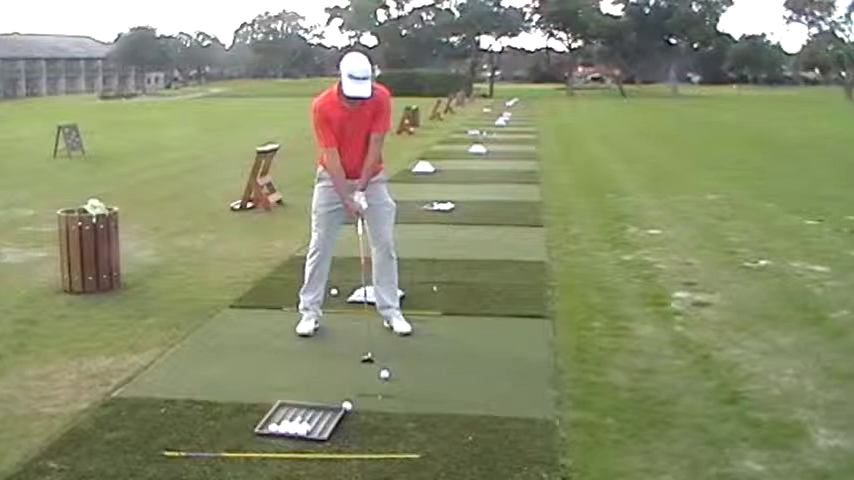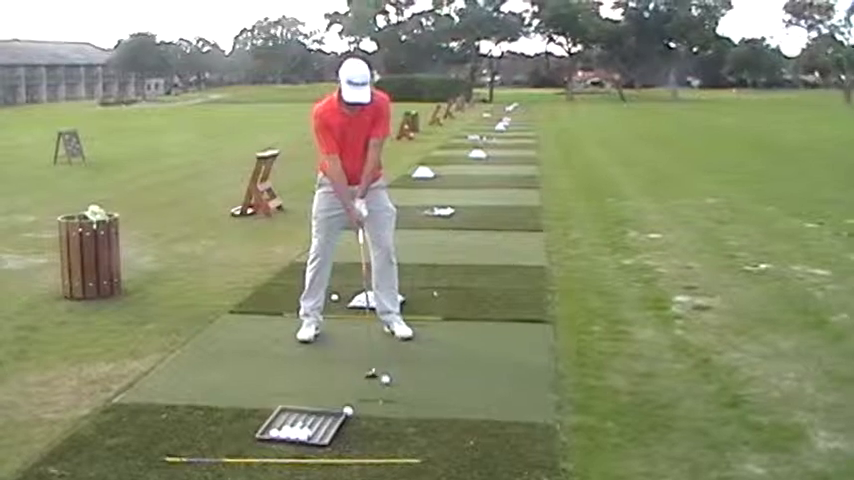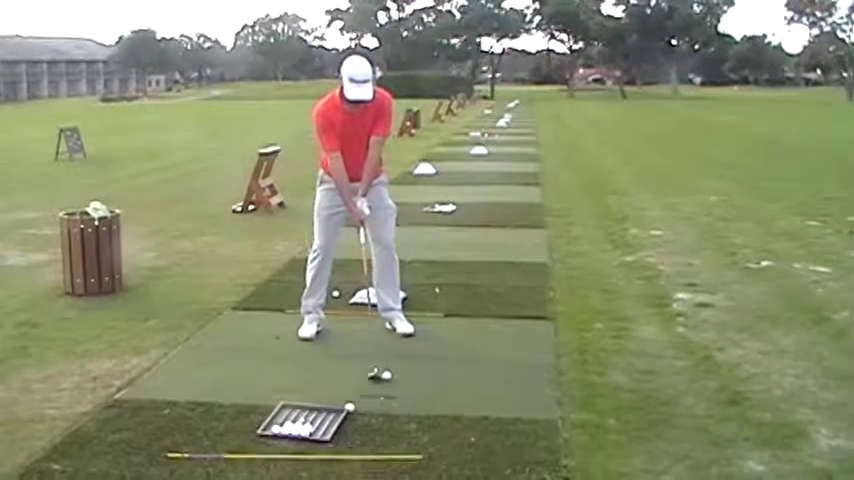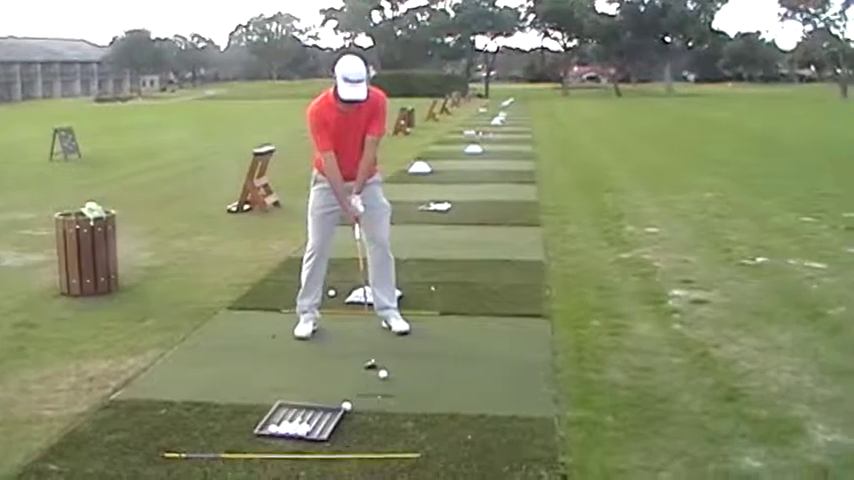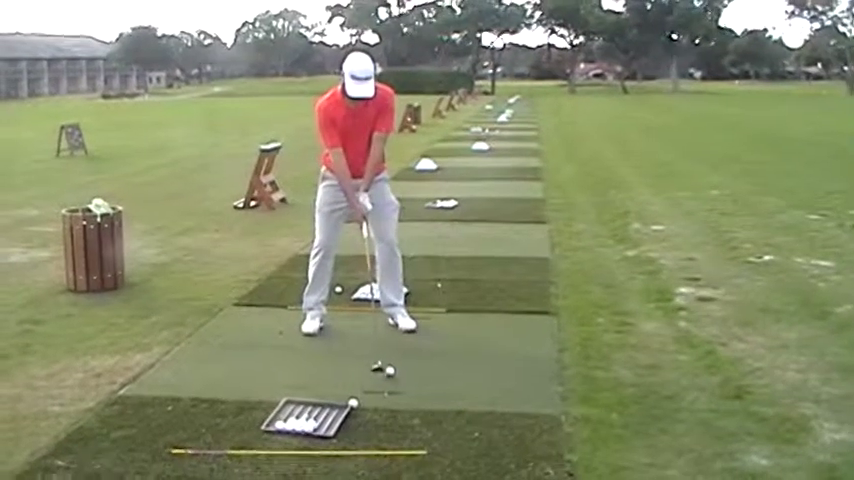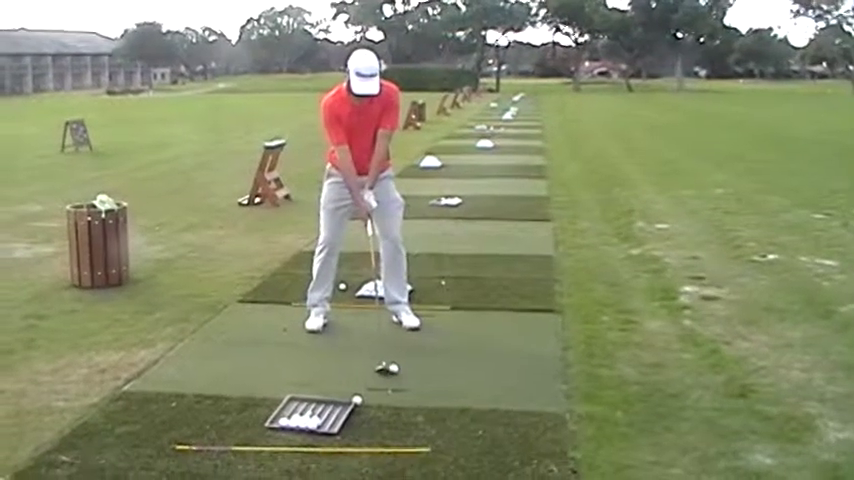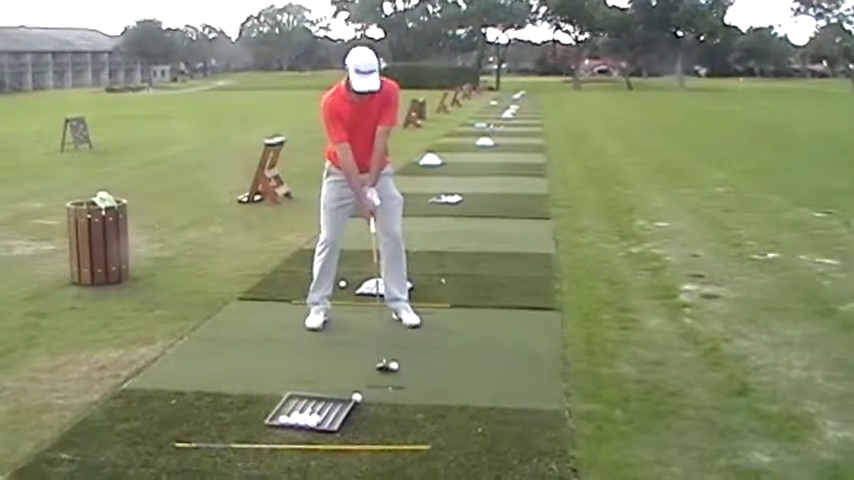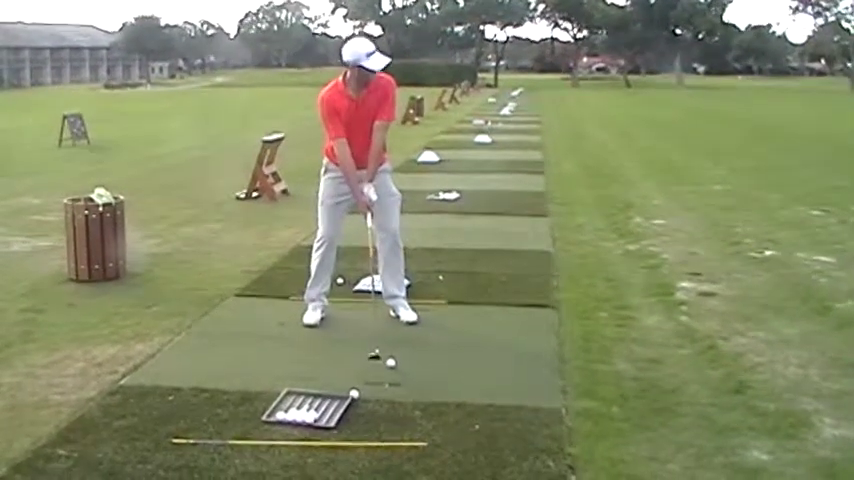
dt=0.3s
person 1, frame 1
left shoulder: (381, 98)
right shoulder: (321, 106)
left elbow: (375, 146)
right elbow: (331, 155)
left wrist: (362, 190)
right wrist: (346, 199)
left hip: (372, 179)
right hip: (332, 180)
left knee: (384, 244)
right knee: (320, 246)
left ankle: (390, 311)
right ankle: (310, 312)
person 1, frame 2
left shoulder: (381, 104)
right shoulder: (322, 113)
left elbow: (374, 152)
right elbow: (332, 162)
left wrist: (361, 197)
right wrist: (349, 207)
left hip: (371, 185)
right hip: (332, 186)
left knee: (385, 249)
right knee: (320, 252)
left ankle: (391, 316)
right ankle: (310, 317)
person 1, frame 3
left shoulder: (383, 101)
right shoulder: (323, 110)
left elbow: (375, 150)
right elbow: (334, 160)
left wrist: (362, 196)
right wrist: (350, 206)
left hip: (372, 181)
right hip: (333, 183)
left knee: (385, 246)
right knee: (322, 248)
left ankle: (393, 312)
right ankle: (312, 314)
person 1, frame 4
left shoulder: (377, 100)
right shoulder: (317, 110)
left elbow: (370, 149)
right elbow: (328, 159)
left wrist: (357, 193)
right wrist: (345, 204)
left hip: (366, 181)
right hip: (327, 182)
left knee: (380, 244)
right knee: (317, 248)
left ankle: (388, 311)
right ankle: (307, 314)
person 1, frame 5
left shoulder: (385, 97)
right shoulder: (325, 106)
left elbow: (377, 146)
right elbow: (336, 156)
left wrist: (364, 190)
right wrist: (352, 201)
left hip: (374, 178)
right hip: (335, 179)
left knee: (388, 242)
right knee: (324, 245)
left ankle: (395, 308)
right ankle: (314, 310)
person 1, frame 6
left shoulder: (390, 94)
right shoulder: (331, 103)
left elbow: (382, 143)
right elbow: (342, 153)
left wrist: (370, 188)
right wrist: (358, 198)
left hip: (379, 176)
right hip: (340, 177)
left knee: (393, 240)
right knee: (328, 241)
left ankle: (399, 306)
right ankle: (318, 307)
person 1, frame 7
left shoulder: (389, 91)
right shoulder: (331, 102)
left elbow: (381, 140)
right elbow: (343, 151)
left wrist: (371, 185)
right wrist: (360, 197)
left hip: (378, 172)
right hip: (340, 174)
left knee: (393, 236)
right knee: (329, 239)
left ankle: (399, 303)
right ankle: (318, 305)
person 1, frame 8
left shoulder: (386, 85)
right shoulder: (328, 97)
left elbow: (378, 135)
right elbow: (340, 147)
left wrist: (369, 181)
right wrist: (357, 192)
left hip: (376, 169)
right hip: (338, 171)
left knee: (390, 233)
right knee: (326, 236)
left ankle: (397, 300)
right ankle: (315, 302)
